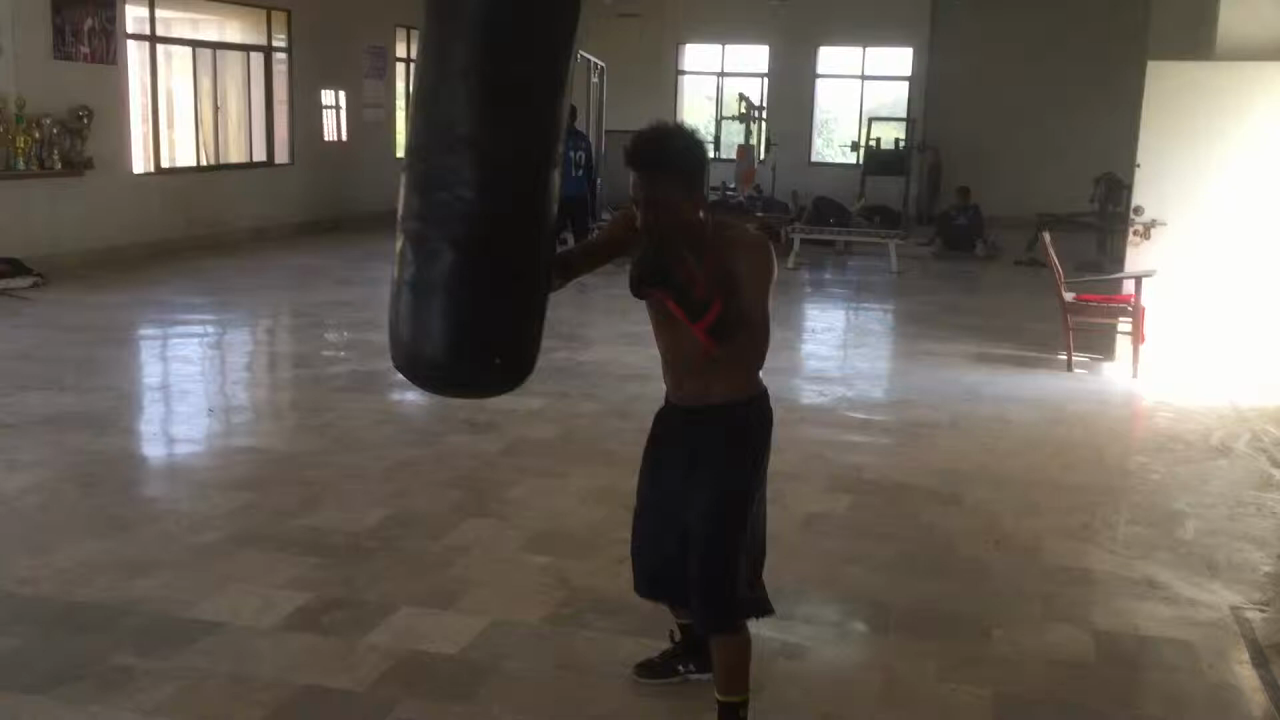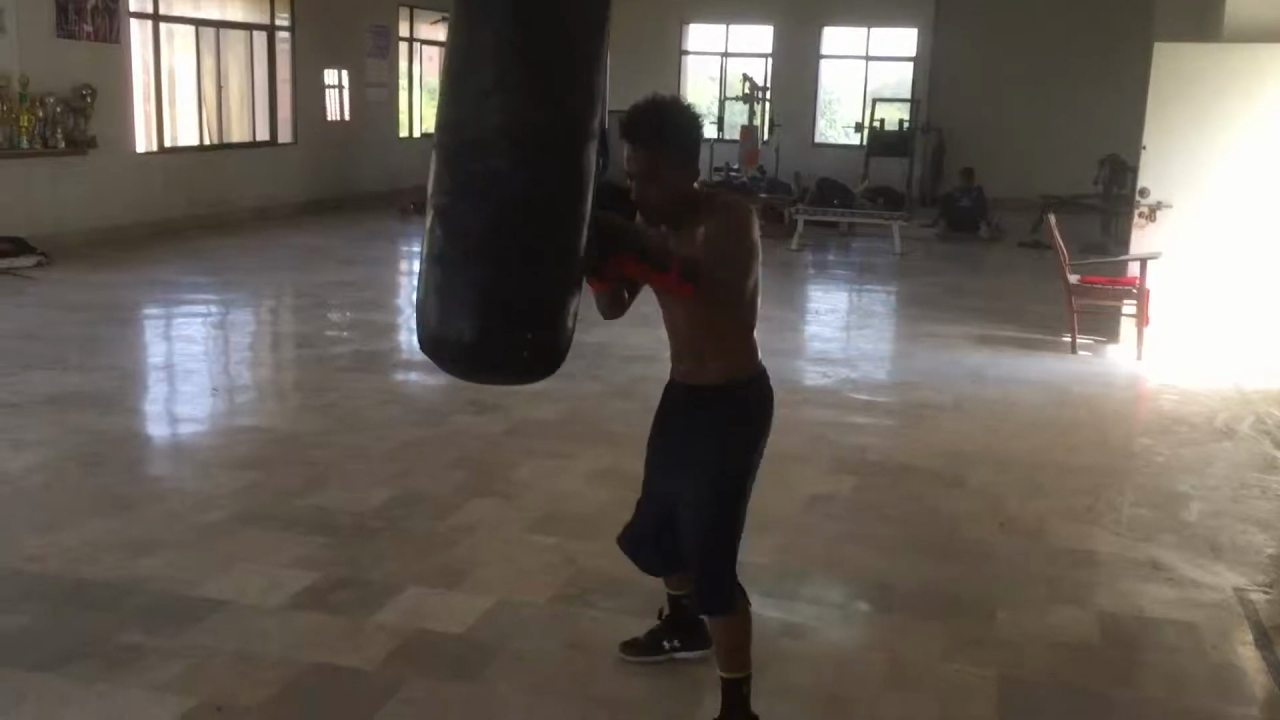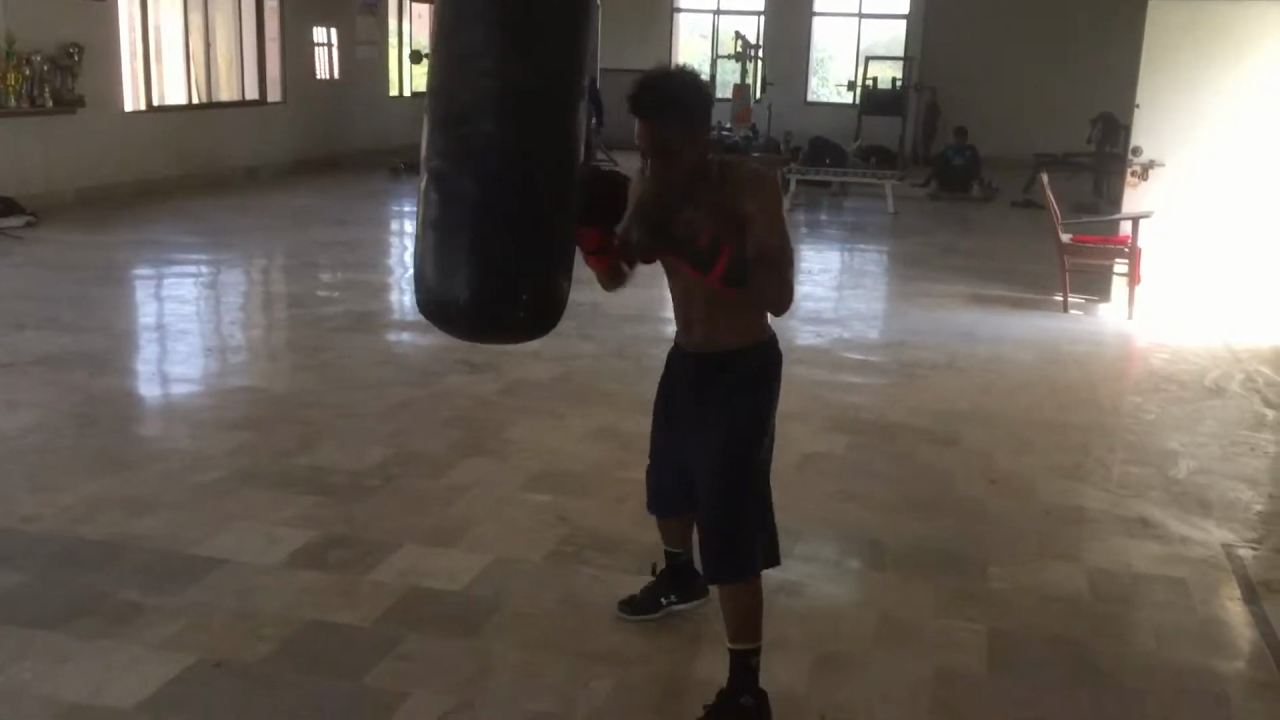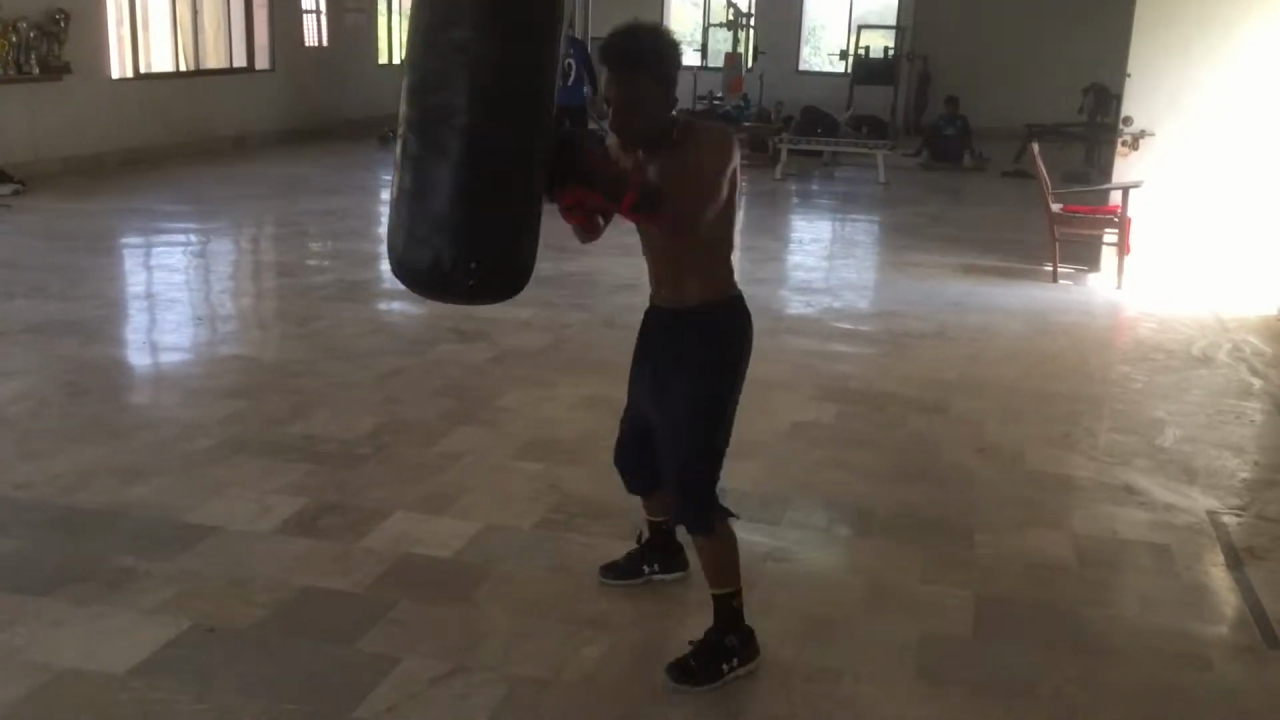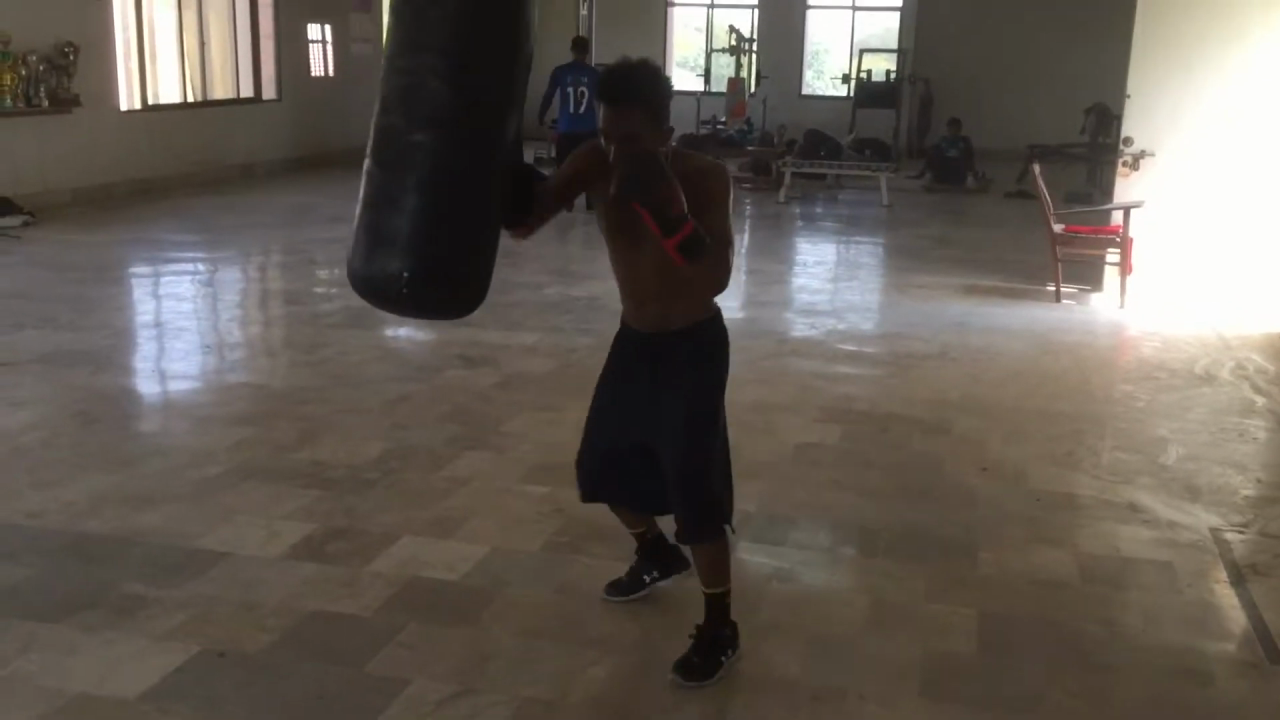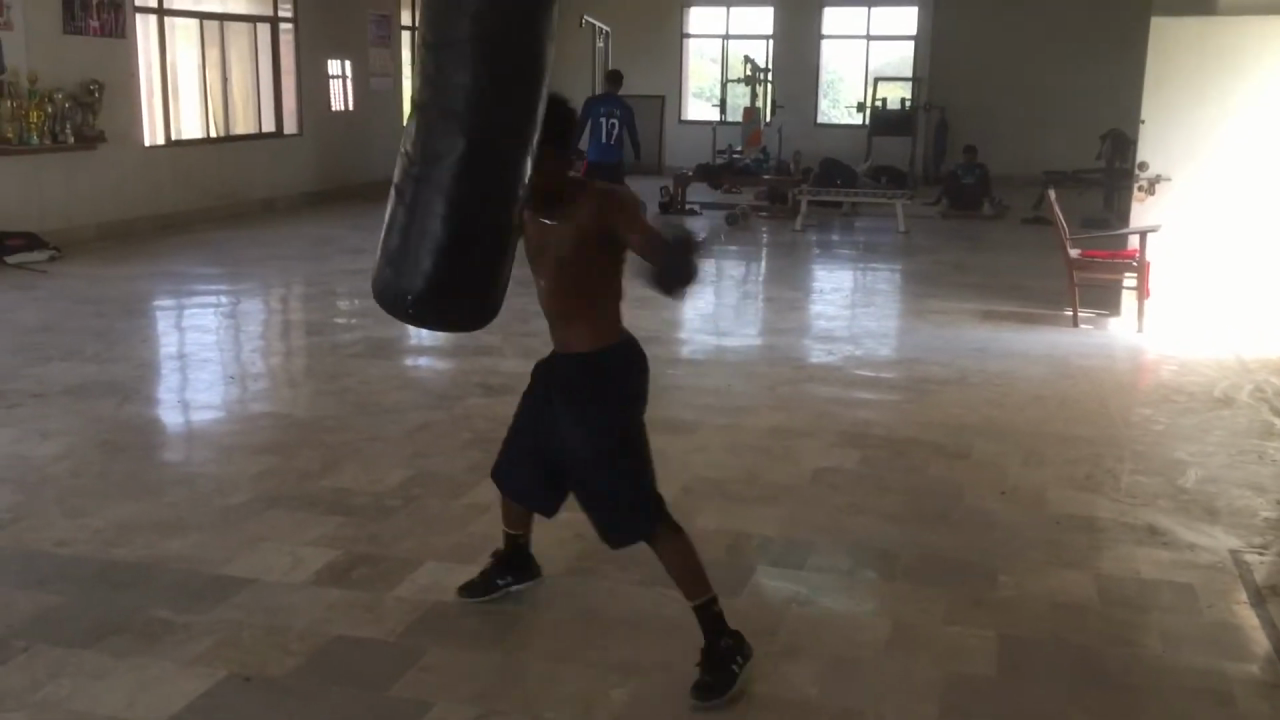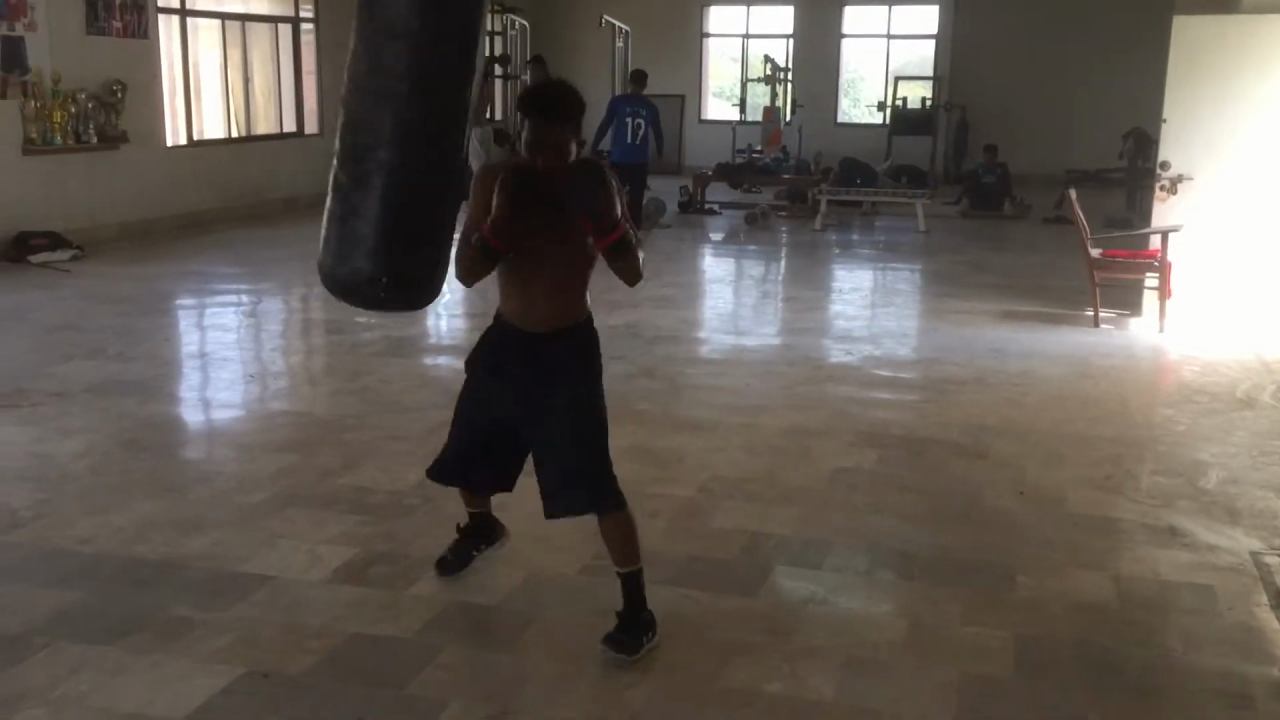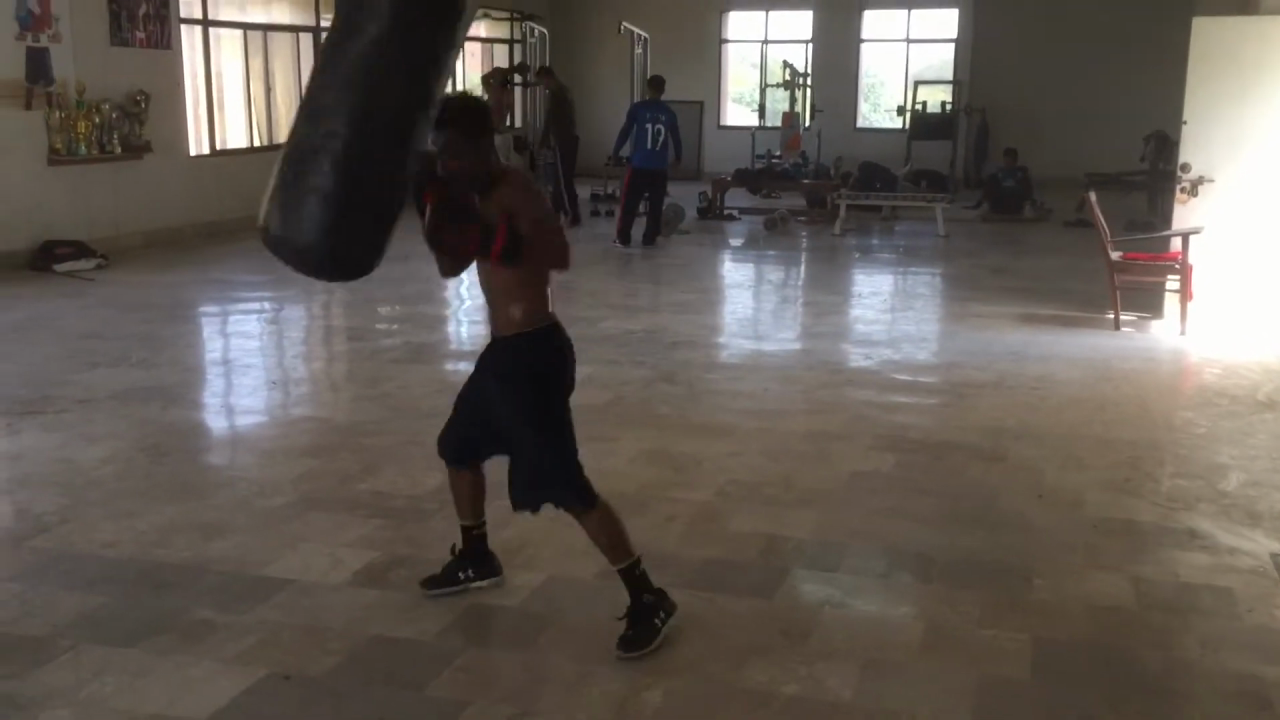
dt=0.4s
person 1, frame 1
left shoulder: (744, 248)
right shoulder: (637, 229)
left elbow: (751, 357)
right elbow: (565, 269)
left wrist: (689, 292)
left hip: (735, 425)
right hip: (676, 416)
left knee: (718, 575)
right knee: (655, 548)
right ankle: (692, 648)
person 1, frame 2
left shoulder: (730, 220)
right shoulder: (650, 220)
left elbow: (726, 303)
right elbow: (613, 309)
left wrist: (660, 256)
right wrist: (605, 248)
left hip: (735, 403)
right hip: (682, 394)
left knee: (711, 557)
right knee: (659, 521)
right ankle: (684, 625)
person 1, frame 3
left shoulder: (752, 188)
right shoulder: (650, 184)
left elbow: (778, 297)
right elbow: (612, 279)
left wrist: (701, 244)
right wrist: (595, 238)
left hip: (745, 370)
right hip: (685, 360)
left knee: (730, 530)
right knee: (667, 481)
right ankle: (679, 577)
person 1, frame 4
left shoulder: (711, 145)
right shoulder: (623, 145)
left elbow: (686, 224)
right elbow: (588, 233)
left wrist: (611, 182)
right wrist: (573, 184)
left hip: (713, 328)
right hip: (662, 320)
left knee: (692, 482)
right knee: (641, 450)
left ankle: (732, 635)
right ankle: (661, 547)
person 1, frame 5
left shoulder: (705, 178)
right shoulder: (593, 162)
left elbow: (715, 280)
right elbow: (527, 220)
left wrist: (665, 210)
right wrist: (523, 200)
left hip: (693, 348)
right hip: (632, 343)
left knee: (697, 497)
right knee: (601, 471)
left ankle: (719, 626)
right ankle: (655, 554)
person 1, frame 6
left shoulder: (602, 202)
right shoulder: (528, 204)
left elbow: (660, 255)
left wrist: (677, 255)
left hip: (607, 371)
right hip: (562, 366)
left knee: (637, 510)
right knee: (518, 471)
left ankle: (722, 639)
right ankle: (513, 563)
person 1, frame 7
left shoulder: (593, 186)
right shoulder: (497, 180)
left elbow: (632, 274)
right elbow: (469, 274)
left wrist: (608, 223)
right wrist: (504, 217)
left hip: (571, 350)
right hip: (506, 344)
left knee: (593, 486)
right knee: (463, 459)
left ankle: (637, 610)
right ankle: (481, 527)
person 1, frame 8
left shoulder: (516, 193)
right shoulder: (471, 195)
left elbow: (557, 256)
right elbow: (451, 267)
left wrist: (482, 233)
right wrist: (437, 212)
left hip: (536, 352)
right hip: (504, 347)
left knee: (565, 484)
right knee: (459, 447)
left ankle: (648, 599)
right ankle: (476, 557)
